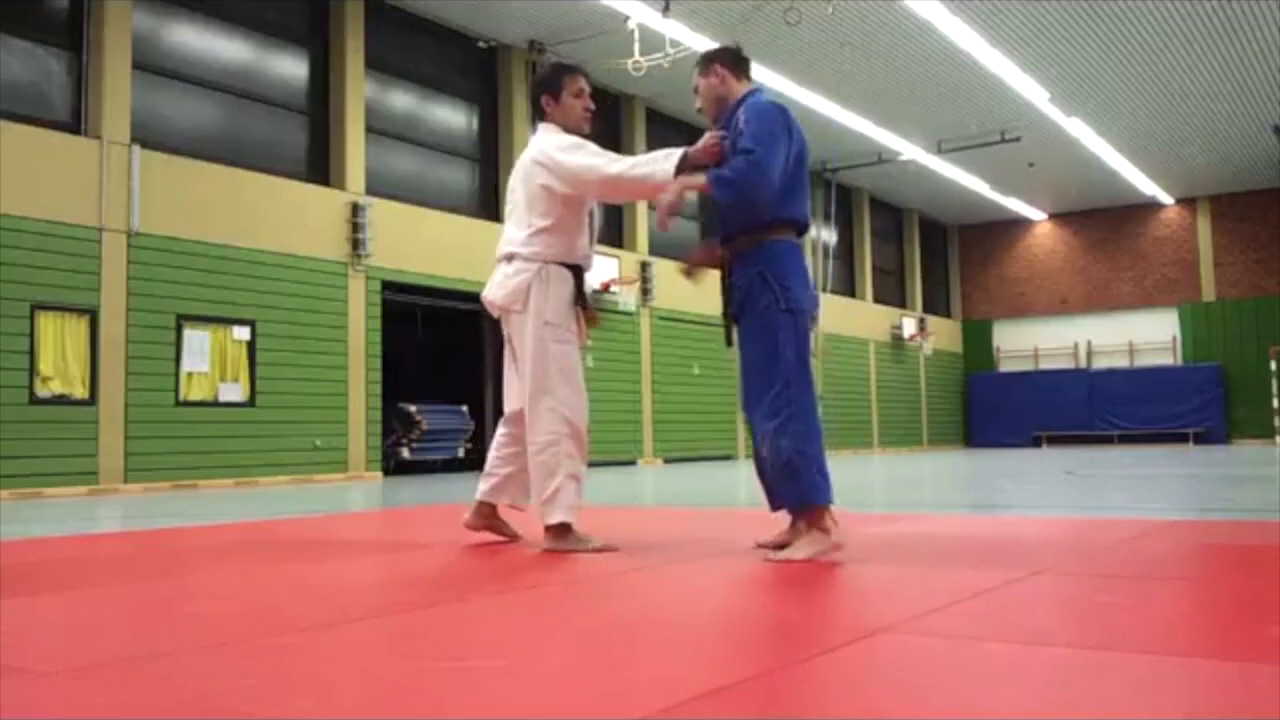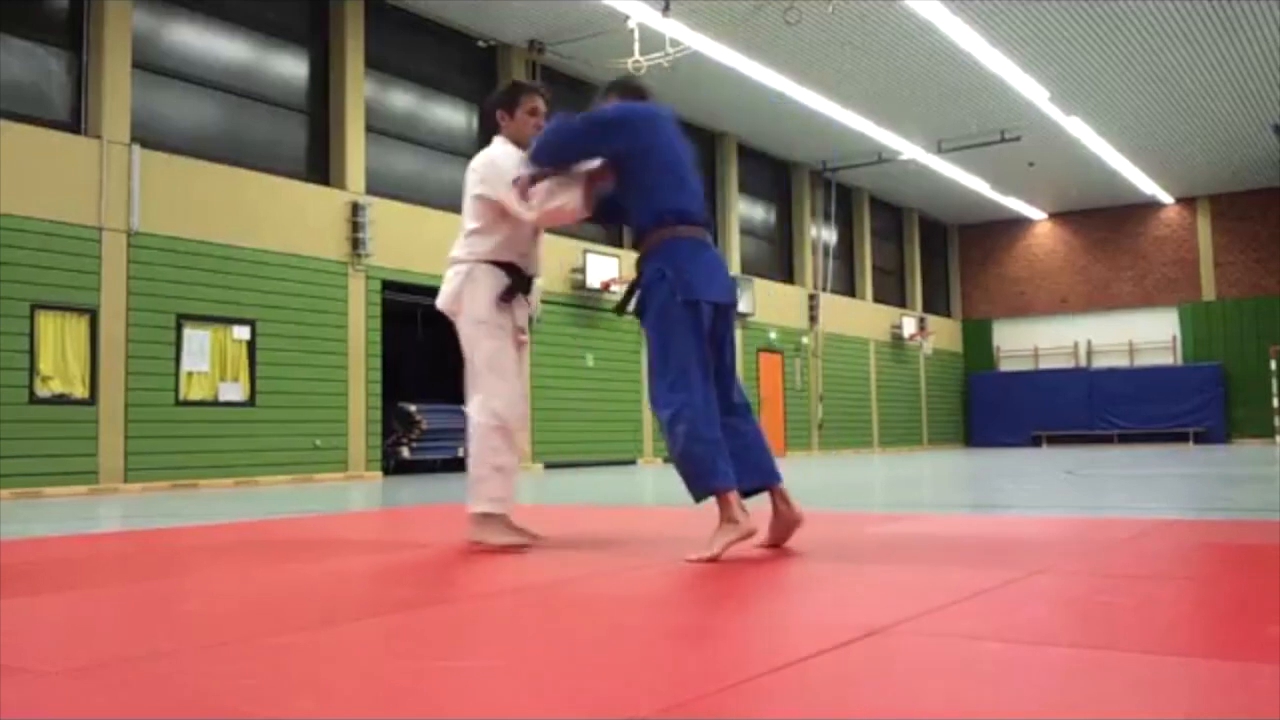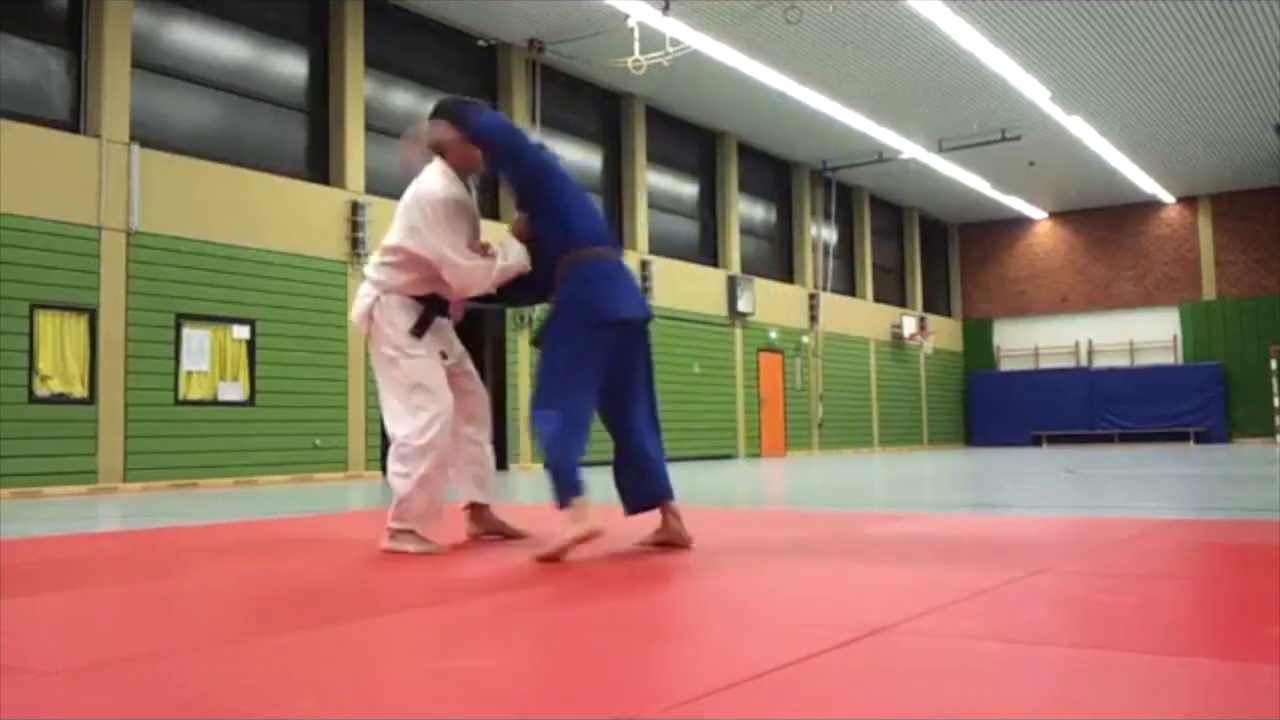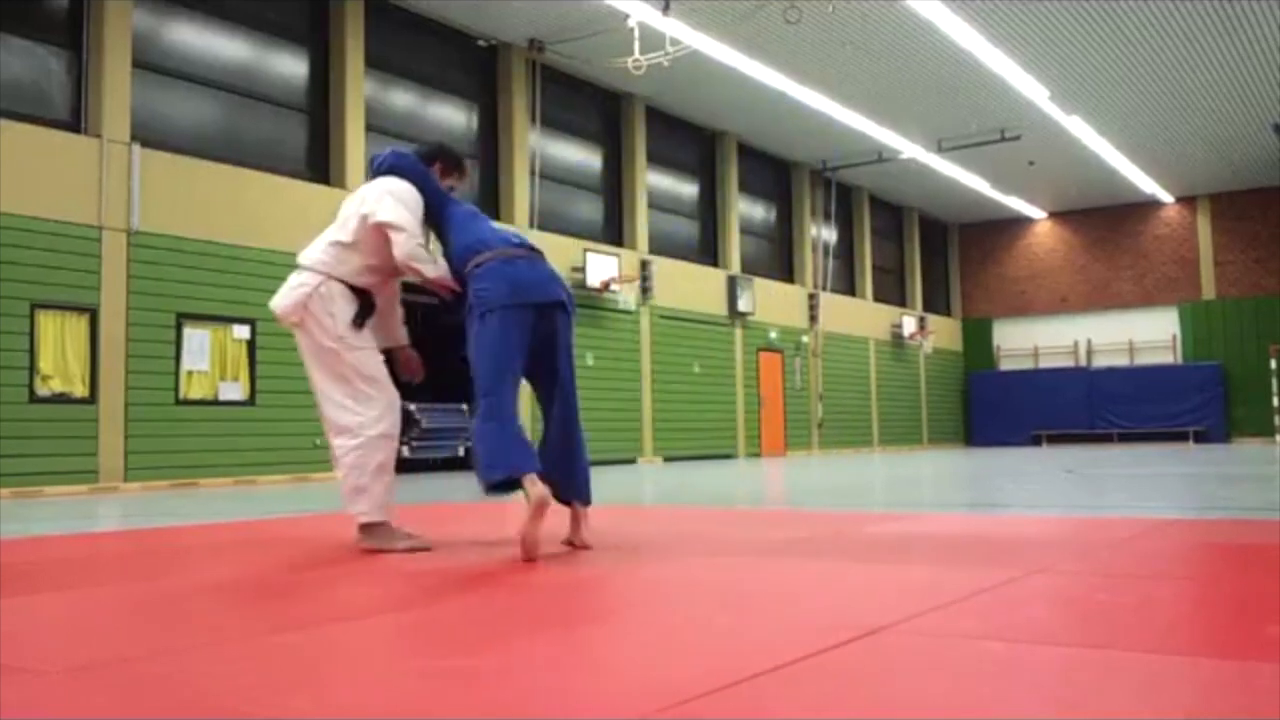
dt=0.5s
person 1, frame 1
left shoulder: (760, 110)
right shoulder: (757, 119)
left elbow: (753, 182)
left wrist: (689, 184)
right wrist: (716, 249)
left hip: (766, 274)
right hip: (774, 273)
left knee: (777, 403)
right knee: (784, 401)
left ankle: (817, 525)
right ankle: (806, 522)
person 1, frame 2
left shoulder: (636, 119)
right shoulder: (662, 141)
left elbow: (565, 137)
right elbow: (616, 204)
left wrist: (539, 169)
left hip: (674, 268)
right hip: (705, 269)
left knee: (681, 395)
right knee: (723, 393)
left ankle: (732, 514)
right ankle: (781, 505)
person 1, frame 3
left shoulder: (537, 170)
right shoulder: (571, 203)
left elbow: (494, 131)
right elbow: (535, 285)
left wrist: (452, 128)
right wrist: (491, 284)
left hip: (588, 294)
right hip: (625, 295)
left knee: (558, 410)
right knee: (630, 415)
left ankle: (577, 513)
right ankle: (672, 520)
person 1, frame 4
left shoulder: (447, 208)
right shoulder: (489, 228)
left elbow: (393, 162)
left hip: (498, 288)
right hip: (549, 285)
left knee: (495, 405)
right knee: (561, 407)
left ankle: (533, 490)
right ankle: (578, 519)
person 2, frame 1
left shoulder: (545, 155)
right shoulder: (555, 150)
right elbow: (616, 176)
right wrist: (687, 158)
left hip: (532, 287)
right hip: (539, 288)
left knee: (528, 407)
right knee: (557, 407)
left ankle: (487, 505)
right ankle: (560, 525)
person 2, frame 2
left shoulder: (512, 166)
right shoulder: (496, 160)
right elbow: (539, 203)
left wrist: (521, 305)
right wrist: (597, 181)
left hip: (503, 295)
right hip: (484, 290)
left knee: (497, 404)
right knee: (499, 401)
left ankle: (490, 513)
right ankle: (489, 513)
person 2, frame 3
left shoulder: (452, 185)
right shoulder: (434, 196)
right elbow: (466, 276)
right wrist: (519, 250)
left hip: (423, 310)
right hip: (397, 311)
left knee: (470, 406)
right knee: (427, 415)
left ankle: (479, 513)
right ankle: (404, 527)
person 2, frame 4
left shoulder: (389, 198)
right shoulder: (400, 191)
left elbow: (384, 281)
right elbow: (409, 254)
left wrist: (399, 346)
right wrist: (448, 279)
left hip: (326, 301)
right hip: (324, 299)
left knee: (352, 415)
right knee: (371, 409)
left ankle: (367, 517)
right ankle: (372, 522)
